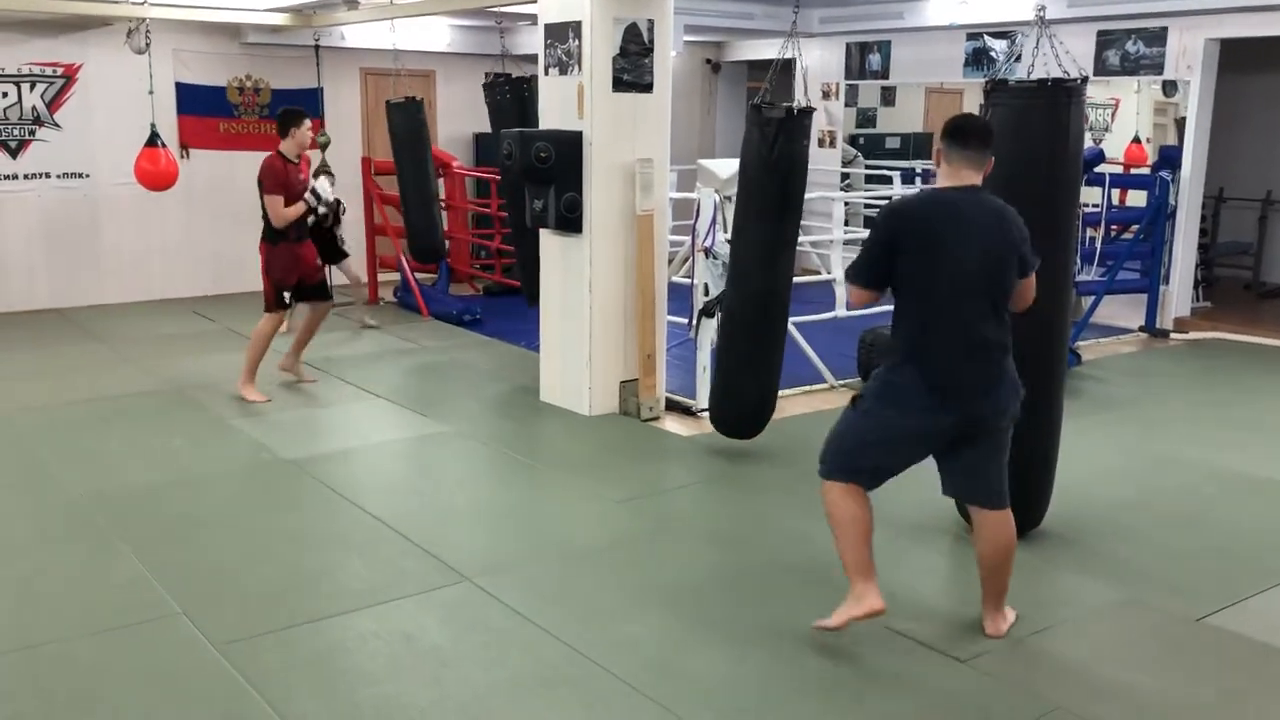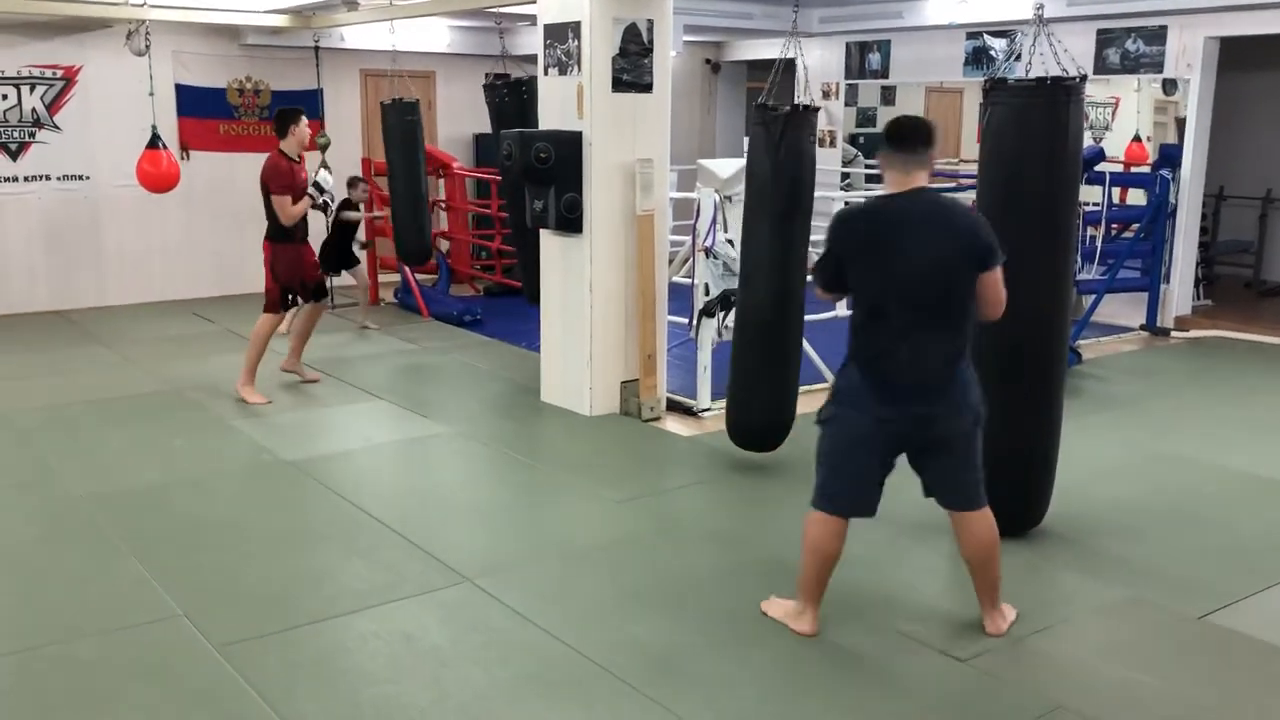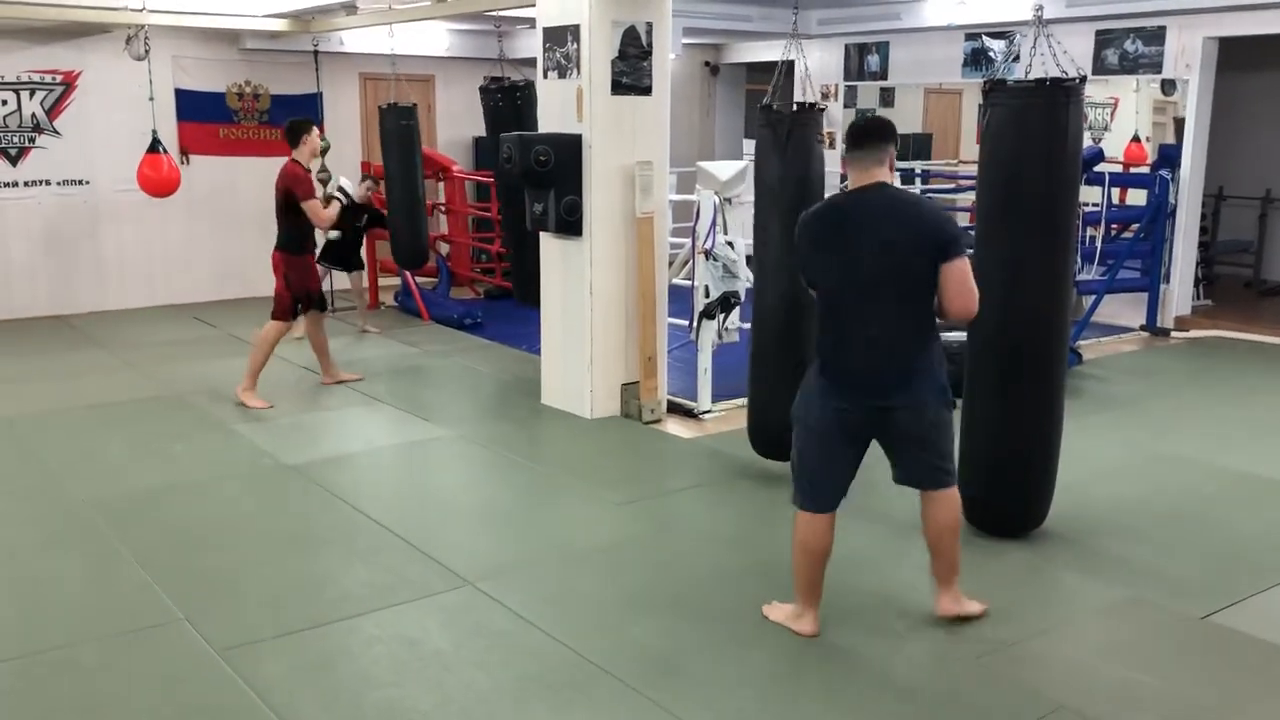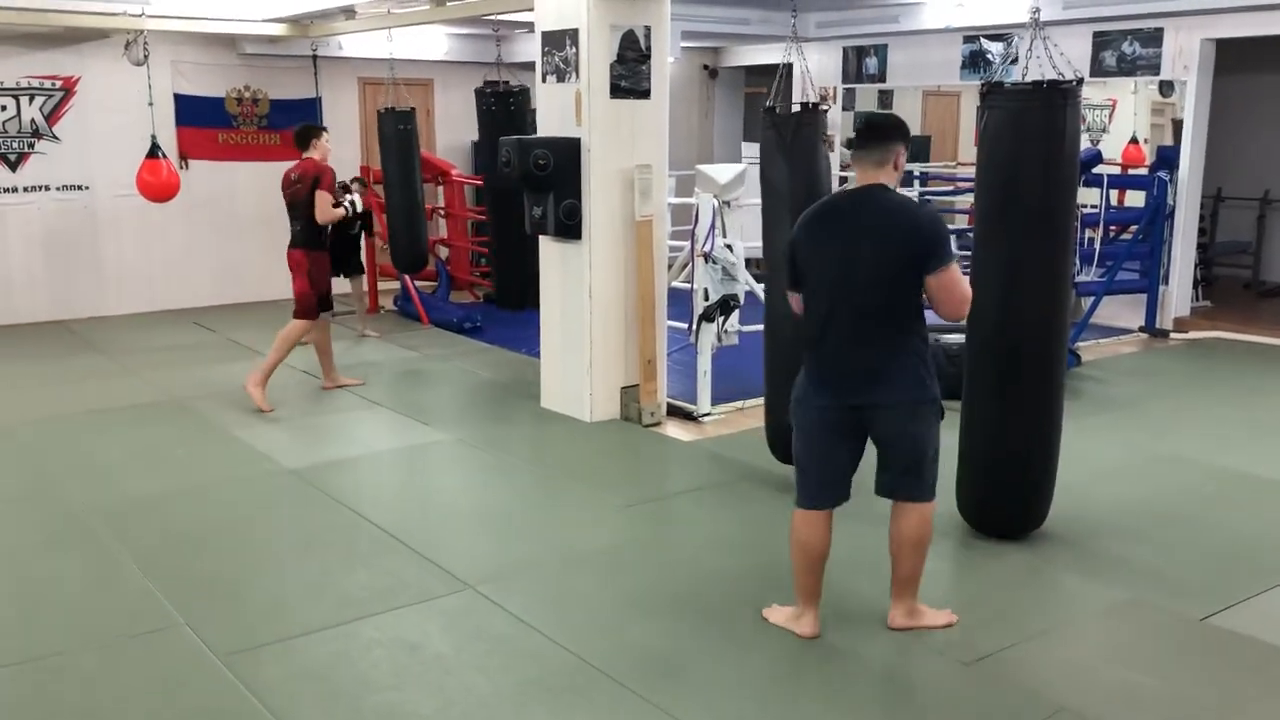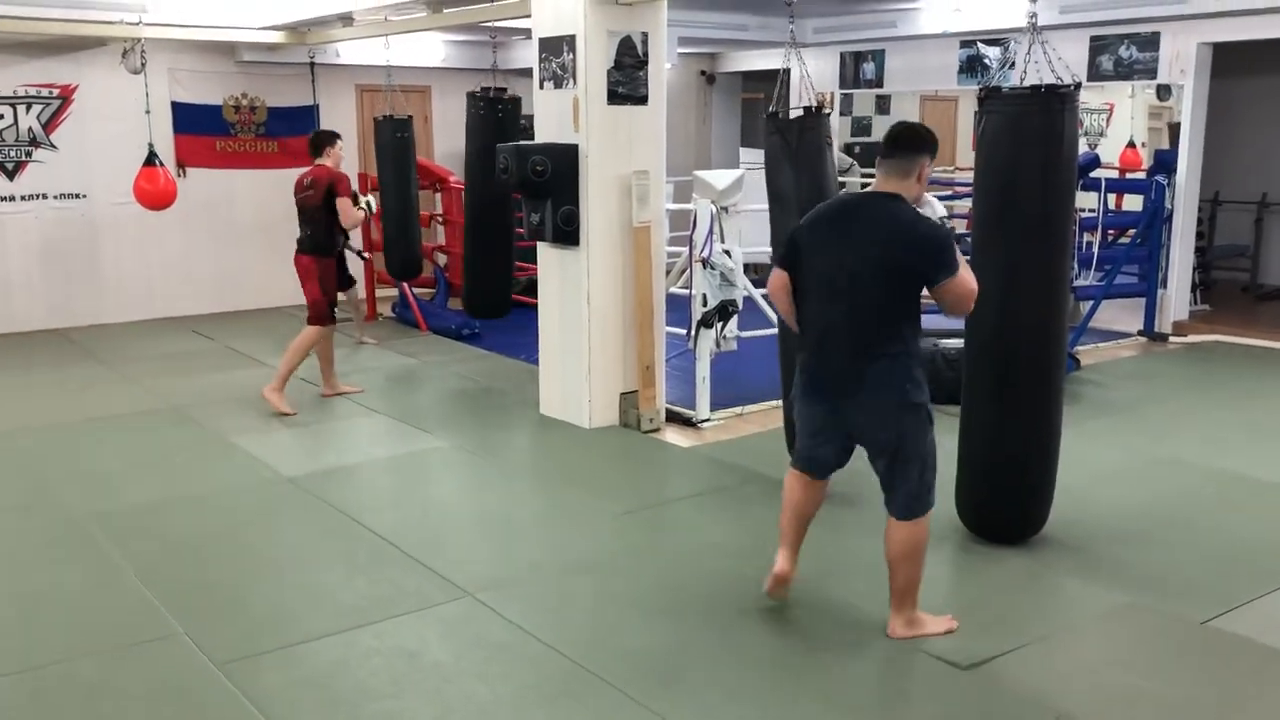
dt=0.2s
person 1, frame 1
left shoulder: (903, 217)
right shoulder: (1010, 224)
left elbow: (859, 296)
right elbow: (1021, 302)
left hip: (914, 387)
right hip: (990, 389)
left knee: (839, 471)
right knee: (990, 502)
left ankle: (861, 590)
right ankle: (995, 612)
person 1, frame 2
left shoulder: (853, 224)
right shoulder: (970, 224)
left elbow: (827, 290)
right elbow: (992, 308)
left hip: (869, 393)
right hip: (949, 393)
left knee: (831, 504)
right knee: (969, 501)
left ankle: (804, 609)
right ankle: (993, 610)
person 1, frame 3
left shoulder: (813, 224)
right shoulder: (931, 219)
right elbow: (963, 308)
left hip: (835, 385)
right hip: (915, 382)
left knee: (815, 500)
right knee: (937, 482)
left ankle: (804, 610)
right ankle: (949, 593)
person 1, frame 4
left shoulder: (811, 221)
right shoulder: (921, 222)
left elbow: (799, 303)
right elbow: (955, 310)
right wrist: (945, 259)
left hip: (825, 383)
right hip: (902, 384)
left knee: (814, 501)
right knee: (914, 495)
left ankle: (804, 612)
right ankle: (904, 606)
person 1, frame 5
left shoulder: (819, 218)
right shoulder: (924, 234)
left elbow: (778, 290)
right elbow: (963, 304)
left hip: (818, 379)
right hip: (889, 389)
left knee: (809, 464)
right knee: (909, 504)
left ankle: (785, 558)
right ankle: (904, 616)
person 2, frame 1
left shoulder: (303, 161)
right shoulder: (272, 166)
right elbow: (278, 219)
left wrist: (319, 201)
right wrist: (311, 201)
left hip: (303, 244)
right hip: (278, 248)
left knee: (321, 304)
right knee: (276, 314)
left ankle: (291, 361)
right ankle: (246, 380)
person 2, frame 2
left shoulder: (297, 160)
right shoulder: (277, 165)
right elbow: (287, 217)
left wrist: (318, 200)
right wrist: (315, 192)
left hip: (299, 244)
right hip: (282, 247)
left knee: (316, 301)
right knee: (274, 313)
left ankle: (293, 360)
right ankle: (245, 382)
person 2, frame 3
left shoulder: (295, 171)
right shoulder: (297, 175)
right elbow: (322, 221)
left wrist: (330, 200)
right wrist: (341, 197)
left hip: (301, 254)
right hip: (292, 257)
left knee: (315, 313)
right knee: (281, 321)
left ankle: (329, 372)
right ankle: (247, 387)
person 2, frame 4
left shoulder: (289, 175)
right shoulder: (323, 171)
right elbow: (323, 216)
left wrist: (336, 204)
right wrist: (348, 208)
left hip: (301, 249)
right hip: (311, 253)
left knee: (321, 314)
right knee: (305, 319)
left ankle: (330, 376)
right ankle: (258, 379)
person 2, frame 5
left shoulder: (302, 181)
right shoulder: (337, 178)
right elbow: (349, 221)
left wrist: (350, 203)
right wrist: (366, 207)
left hip: (310, 256)
right hip: (320, 260)
left knee: (325, 323)
right knee: (317, 326)
left ankle: (330, 383)
right ankle: (275, 388)
